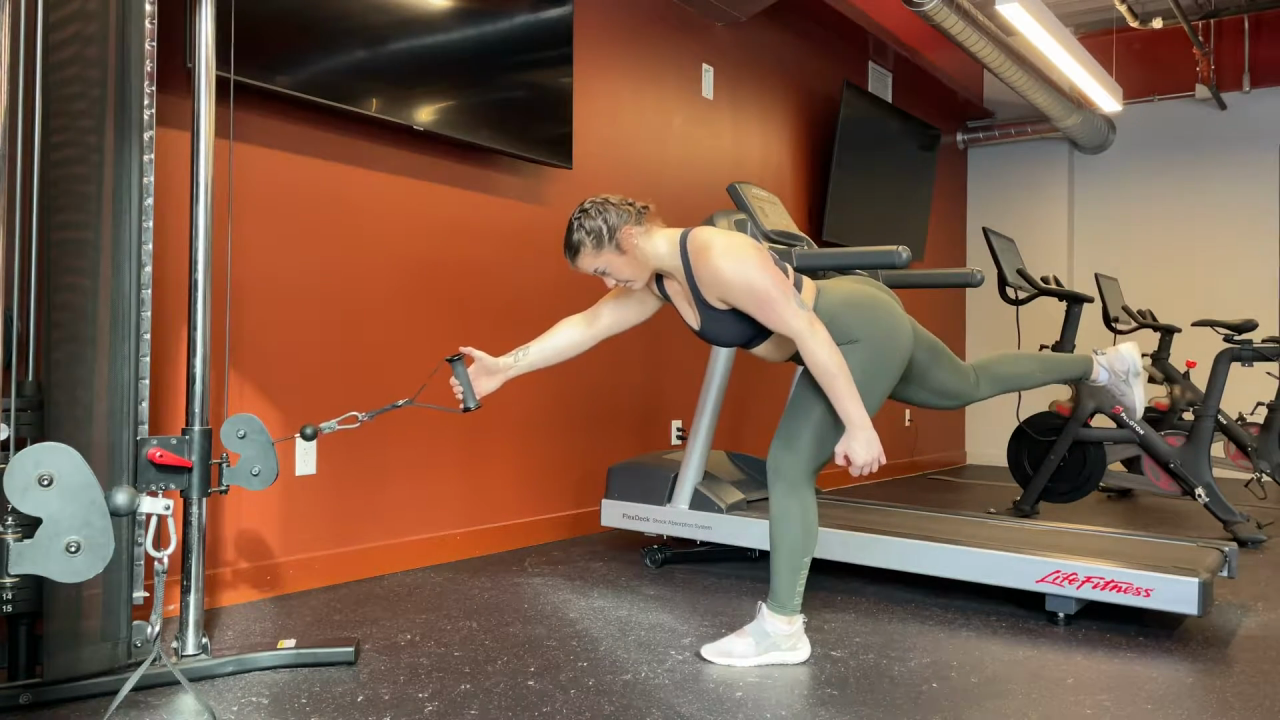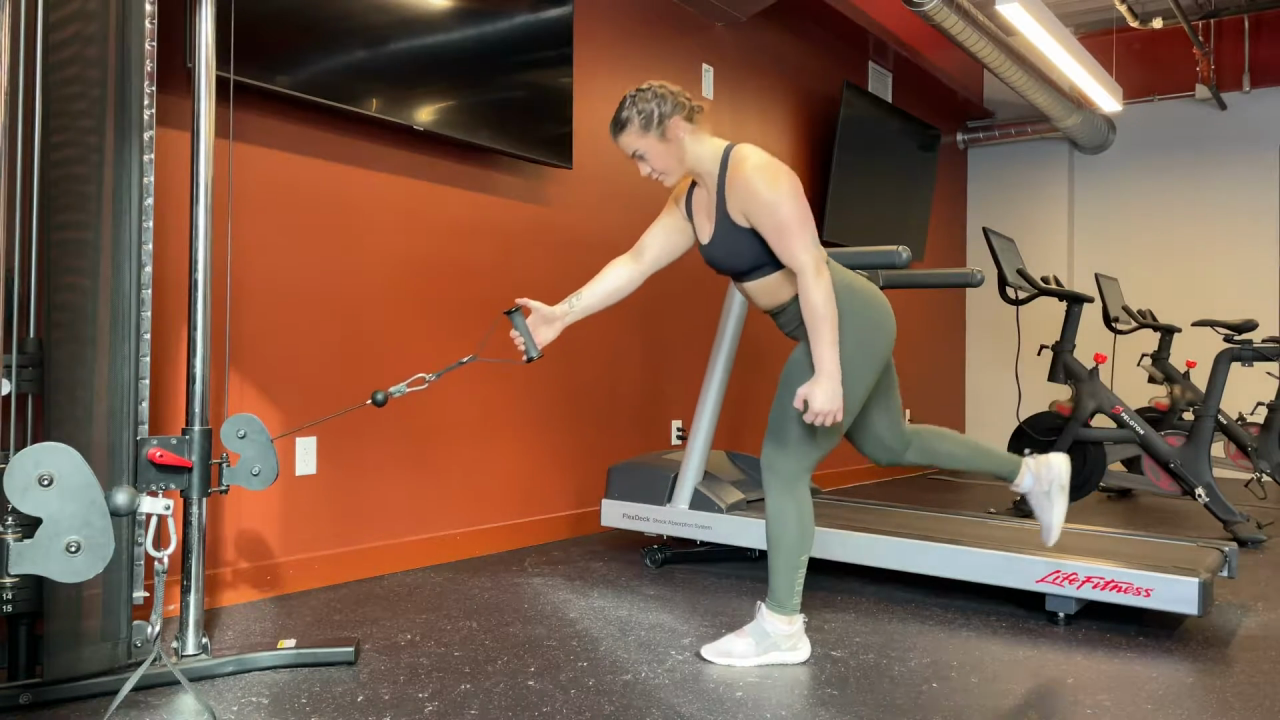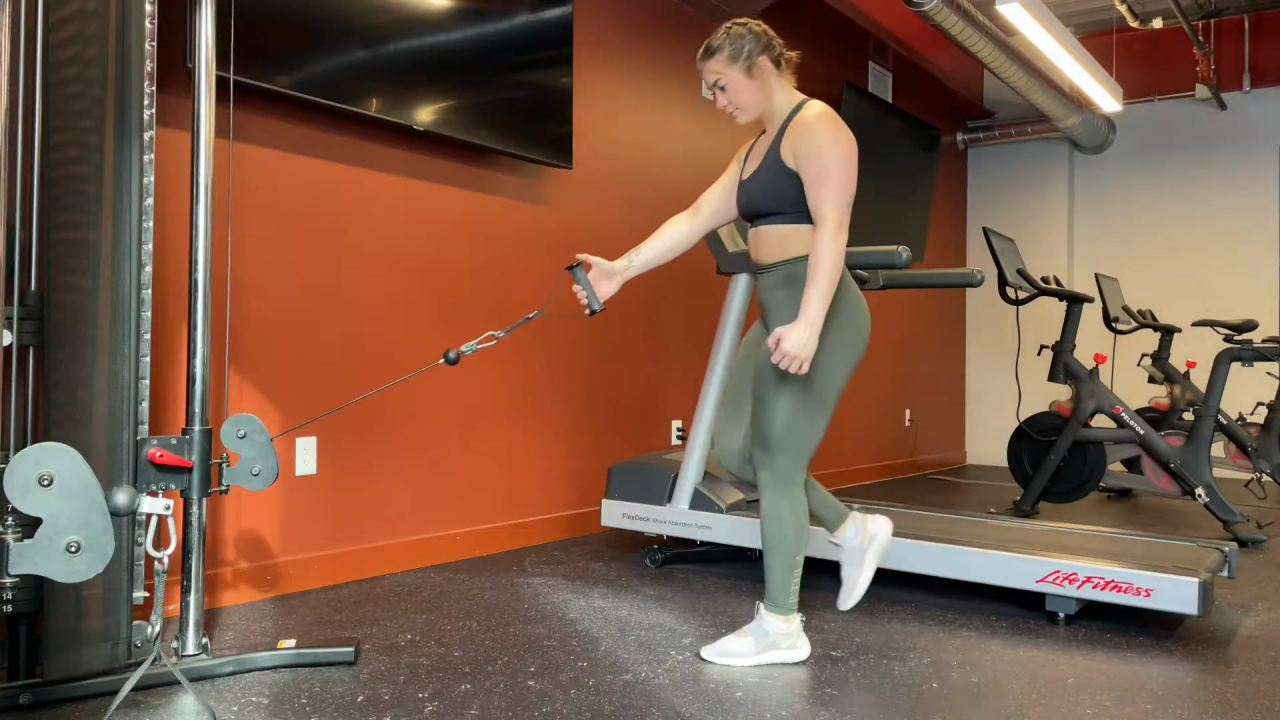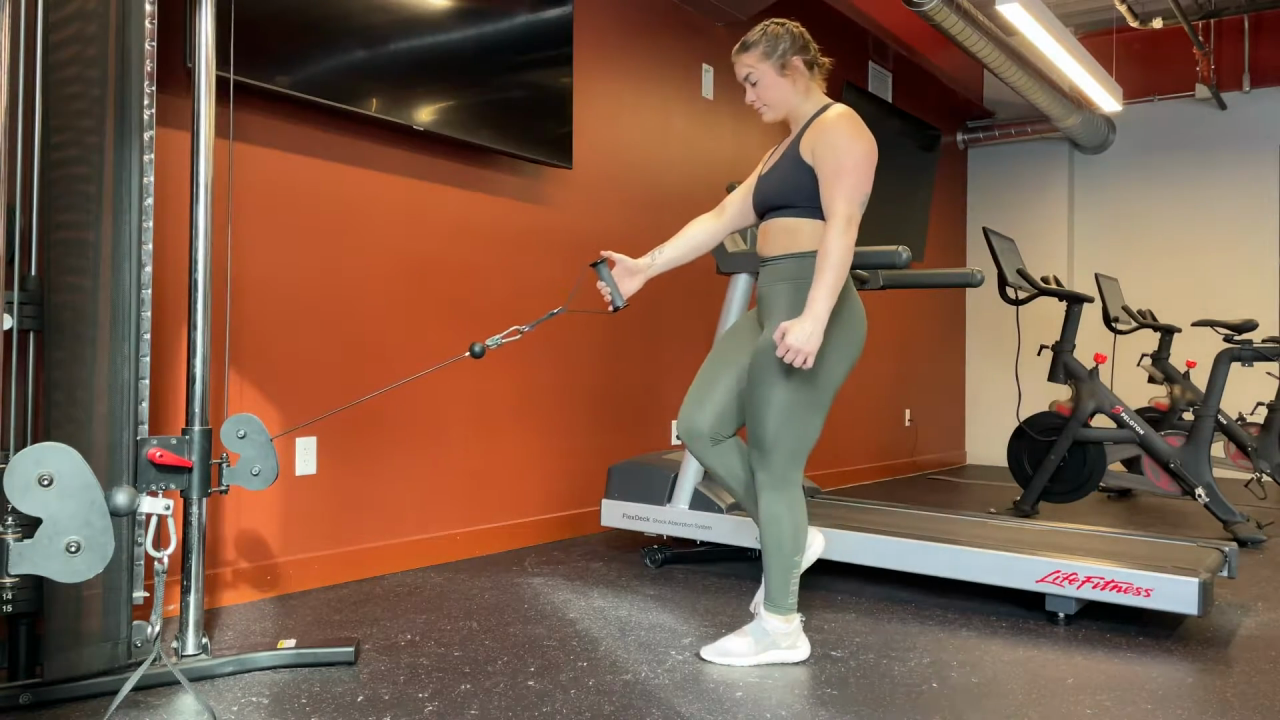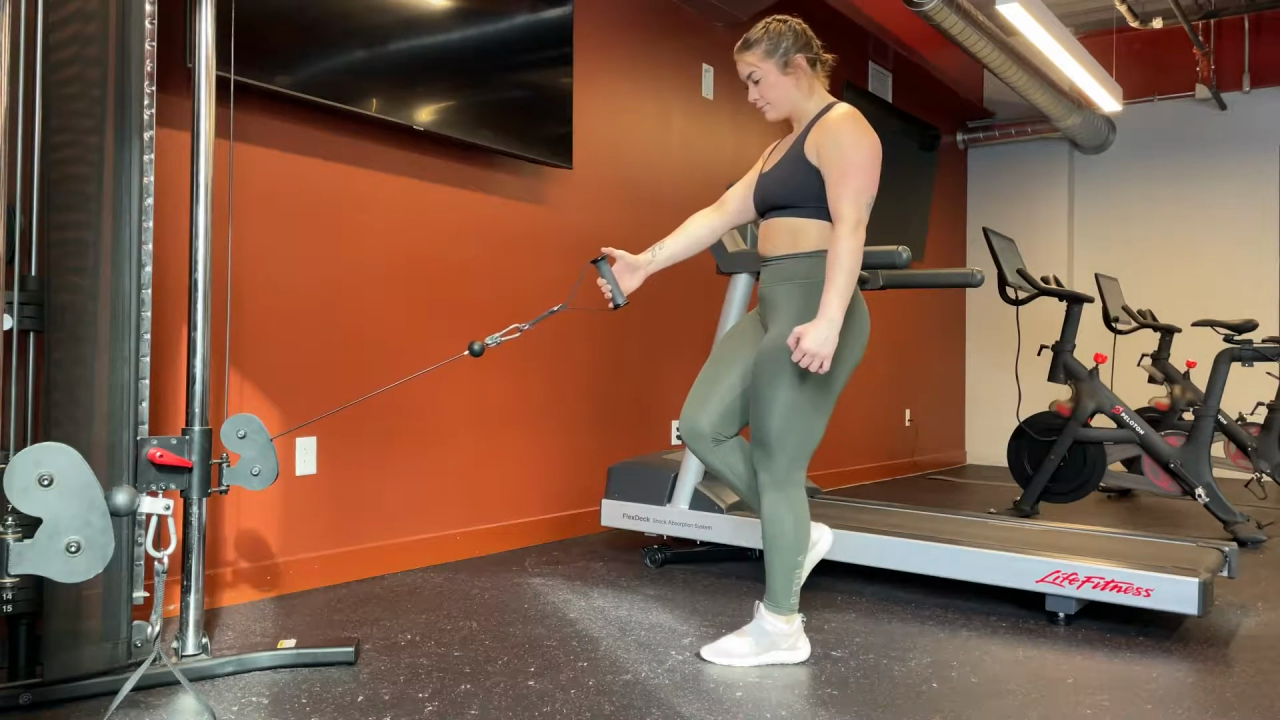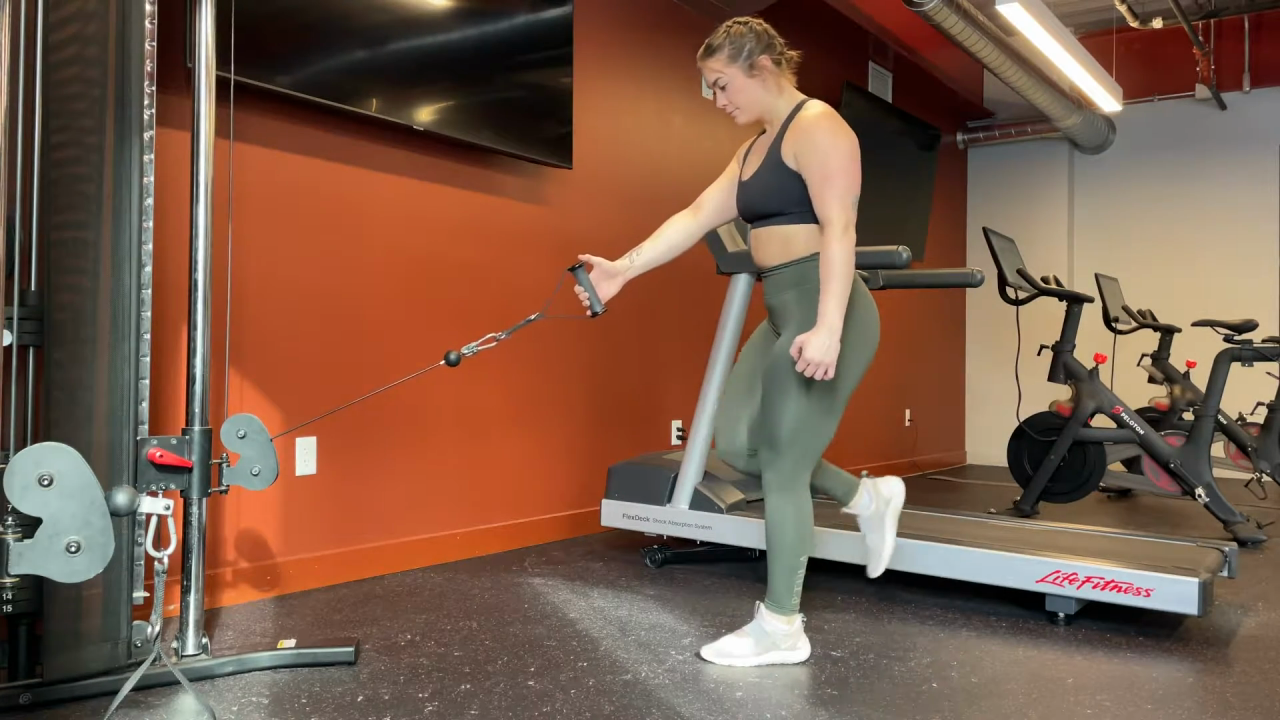
dt=0.4s
person 1, frame 1
left shoulder: (717, 258)
right shoulder: (657, 279)
left elbow: (807, 332)
right elbow: (587, 325)
left wrist: (856, 425)
right wrist: (504, 367)
left hip: (865, 332)
right hip: (861, 320)
left knee: (789, 467)
right knee: (967, 385)
left ankle: (781, 627)
right ankle: (1104, 365)
person 1, frame 2
left shoulder: (753, 174)
right shoulder: (690, 197)
left elbow: (812, 272)
right elbow: (634, 262)
left wrist: (827, 376)
right wrist: (560, 315)
left hip: (847, 323)
right hip: (840, 322)
left knee: (783, 465)
right knee: (890, 445)
left ankle: (781, 630)
right ankle: (1031, 472)
person 1, frame 3
left shoulder: (817, 126)
right shoulder: (758, 145)
left elbow: (831, 230)
right elbow: (695, 220)
left wrist: (808, 323)
right wrist: (621, 270)
left hip: (818, 314)
right hip: (779, 312)
left knee: (777, 465)
right knee: (733, 449)
left ankle: (779, 629)
right ankle: (853, 529)
person 1, frame 4
left shoulder: (838, 127)
right shoulder: (786, 148)
left elbow: (842, 226)
right elbow: (720, 219)
left wrist: (813, 318)
right wrist: (644, 268)
left hip: (812, 313)
right hip: (771, 309)
left knee: (773, 466)
right knee: (699, 426)
left ankle: (780, 629)
right ankle: (789, 538)
person 1, frame 5
left shoulder: (843, 127)
right shoulder: (783, 147)
left elbow: (850, 228)
right elbow: (719, 214)
left wrist: (827, 321)
right wrist: (645, 263)
left hip: (813, 312)
right hip: (771, 309)
left knee: (775, 467)
right knee: (702, 426)
left ankle: (780, 629)
right ankle: (797, 534)
person 1, frame 6
left shoulder: (817, 126)
right shoulder: (755, 148)
left elbow: (839, 230)
right elbow: (696, 217)
left wrist: (827, 328)
right wrist: (622, 270)
left hip: (823, 317)
right hip: (783, 316)
left knee: (781, 465)
right knee: (737, 444)
left ankle: (780, 629)
right ankle: (867, 495)
